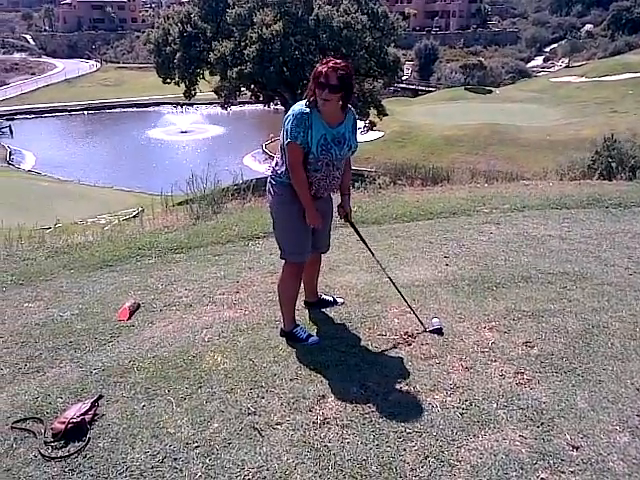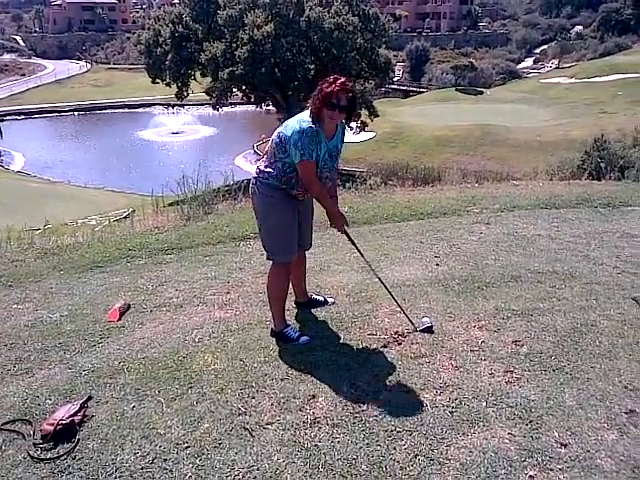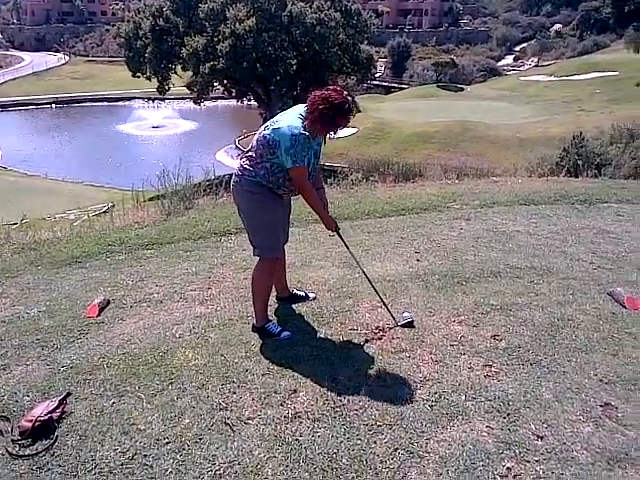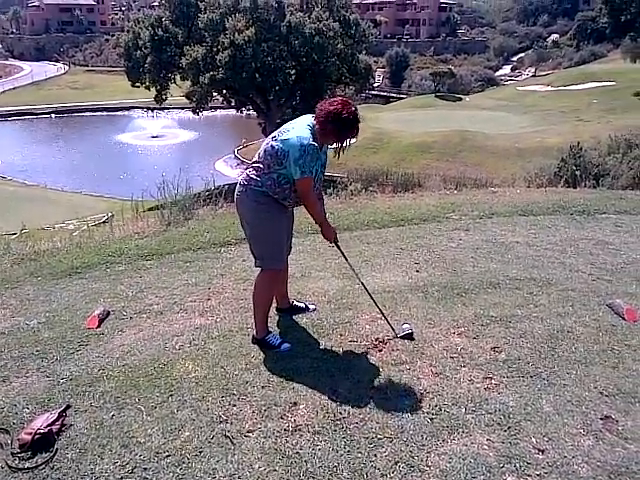
dt=0.5s
person 1, frame 1
left shoulder: (349, 118)
right shoulder: (300, 115)
left elbow: (345, 161)
right elbow: (295, 167)
left wrist: (345, 198)
right wrist: (309, 209)
left hip: (320, 193)
right hip: (289, 193)
left knee: (315, 251)
right knee: (295, 259)
left ankle: (312, 297)
right ankle: (288, 325)
person 1, frame 2
left shoulder: (338, 128)
right shoulder: (304, 130)
left elbow: (330, 167)
right elbow: (310, 181)
left wrist: (334, 201)
right wrist: (333, 213)
left hip: (298, 192)
right hip: (273, 192)
left knee: (299, 249)
right knee: (283, 259)
left ankle: (302, 297)
right ankle: (279, 325)
person 1, frame 3
left shoulder: (311, 120)
right shoulder: (295, 134)
left elbow: (311, 163)
right elbow: (302, 184)
left wrist: (321, 191)
right wrist: (324, 216)
left hip: (275, 187)
right hip: (255, 189)
left knee: (278, 243)
right knee: (269, 254)
left ankle: (283, 292)
right ankle: (261, 321)
person 1, frame 4
left shoulder: (314, 126)
right shoulder: (305, 145)
left elbow: (313, 179)
right elbow: (306, 194)
left wrist: (320, 203)
right wrist: (325, 226)
left hip: (277, 197)
right hip: (259, 200)
left knee: (281, 255)
right knee: (271, 266)
left ankle: (284, 303)
right ankle: (261, 333)
